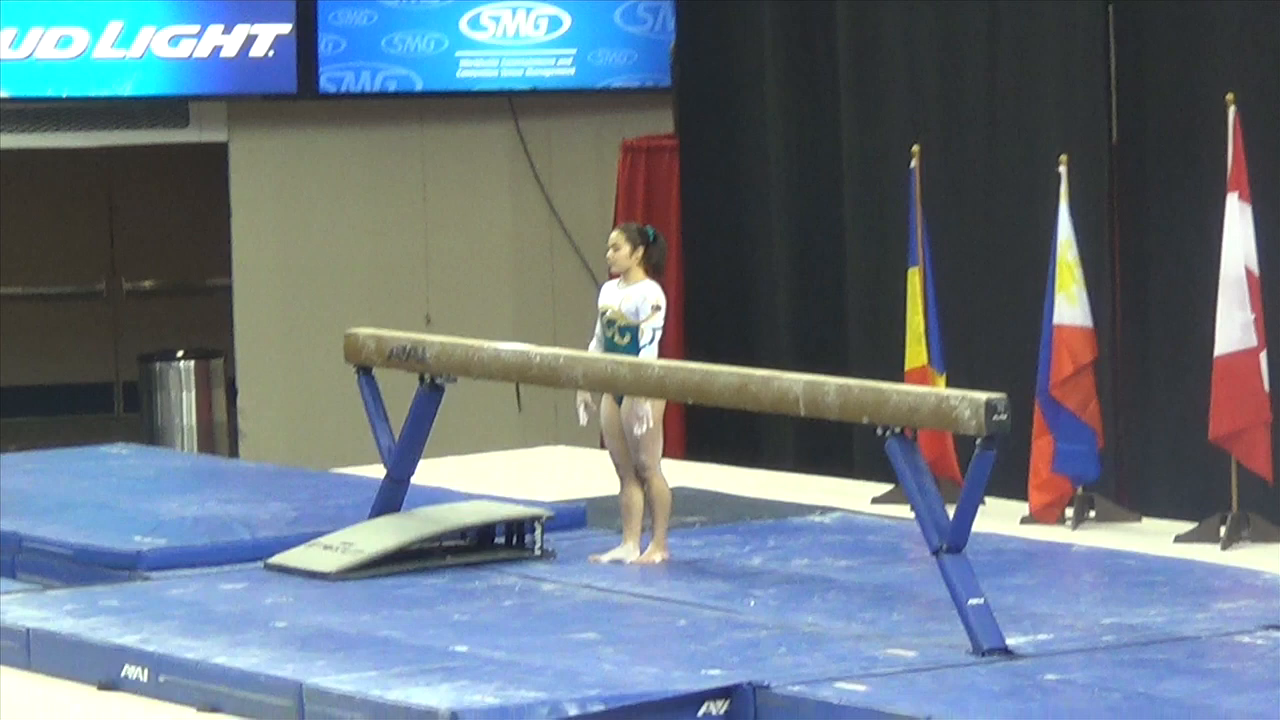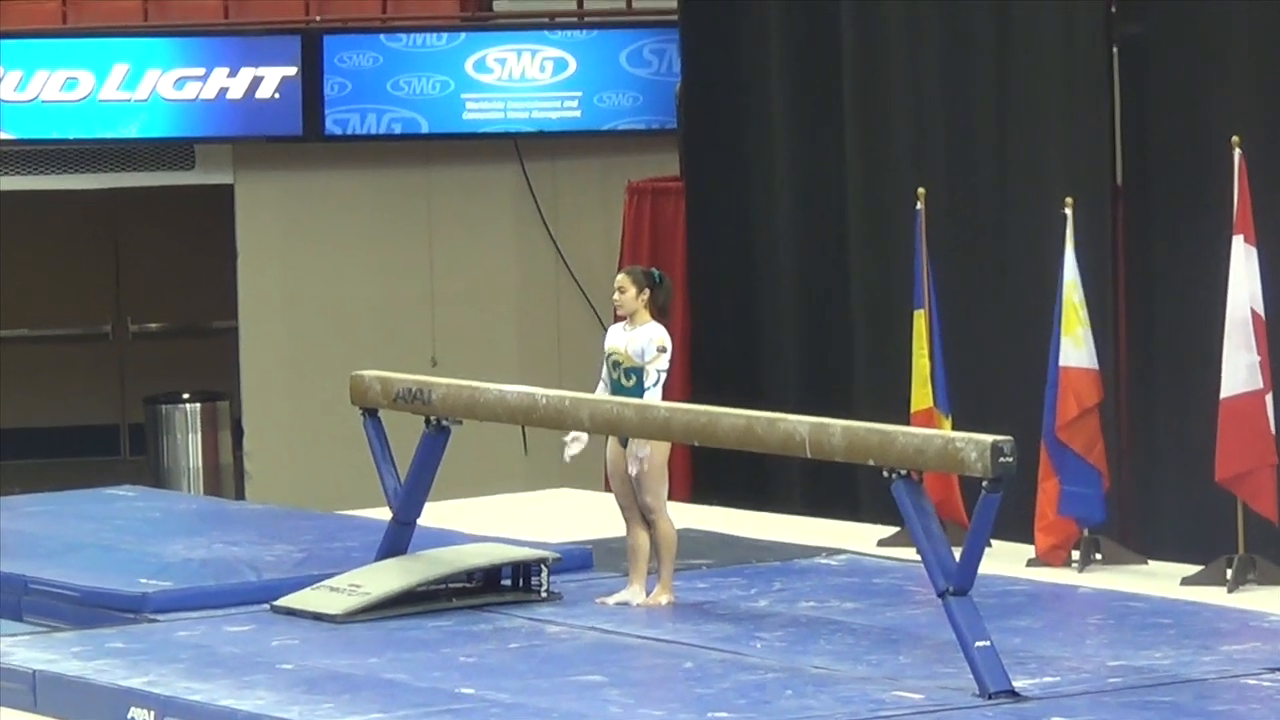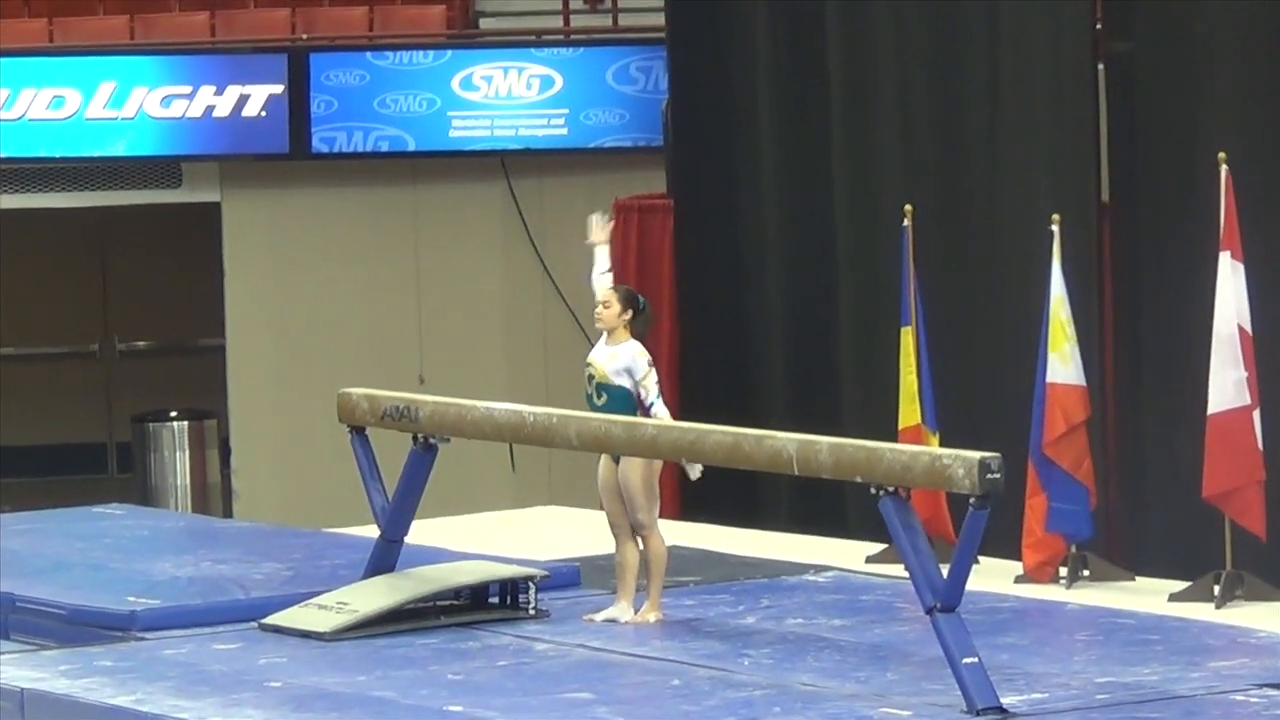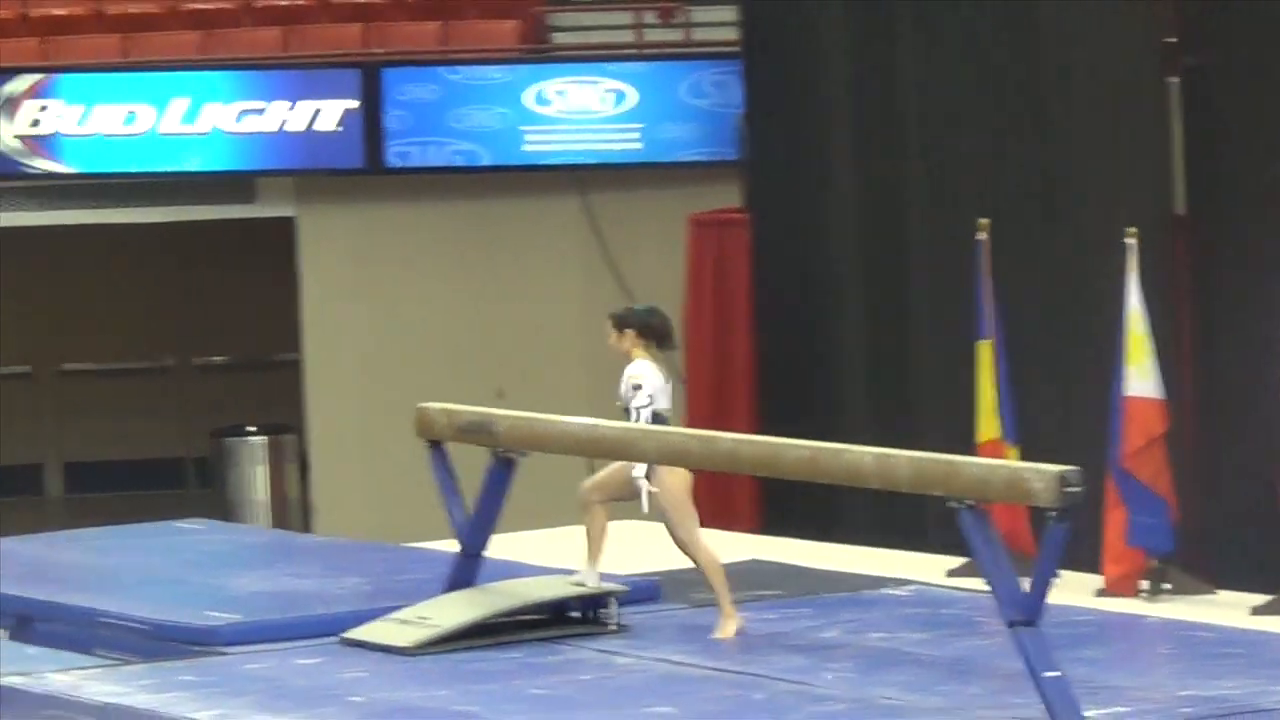
dt=0.7s
person 1, frame 1
left shoulder: (650, 293)
right shoulder: (607, 290)
left elbow: (649, 347)
right elbow: (598, 341)
left wrist: (643, 396)
right wrist: (585, 385)
right hip: (612, 388)
left knee: (647, 469)
right knee: (625, 470)
left ankle: (658, 545)
right ankle: (629, 544)
person 1, frame 2
left shoulder: (656, 336)
right shoulder: (614, 333)
left elbow: (653, 391)
right elbow: (605, 385)
left wrist: (643, 438)
right wrist: (583, 428)
right hip: (619, 430)
left knee: (653, 511)
right knee: (630, 512)
left ankle: (665, 587)
right ankle: (635, 586)
person 1, frame 3
left shoulder: (632, 352)
right shoulder: (605, 341)
left elbow: (656, 405)
right elbow: (602, 288)
right wrist: (601, 246)
left hip: (638, 451)
right hip: (614, 449)
left knee: (648, 527)
right knee: (620, 529)
left ankle: (653, 604)
right ankle: (623, 603)
person 1, frame 4
left shoulder: (637, 372)
right shoulder: (647, 367)
left elbow: (641, 426)
left wrist: (639, 476)
left hip: (664, 462)
left knee: (690, 542)
right knee: (591, 492)
left ankle: (729, 614)
right ankle: (592, 571)
